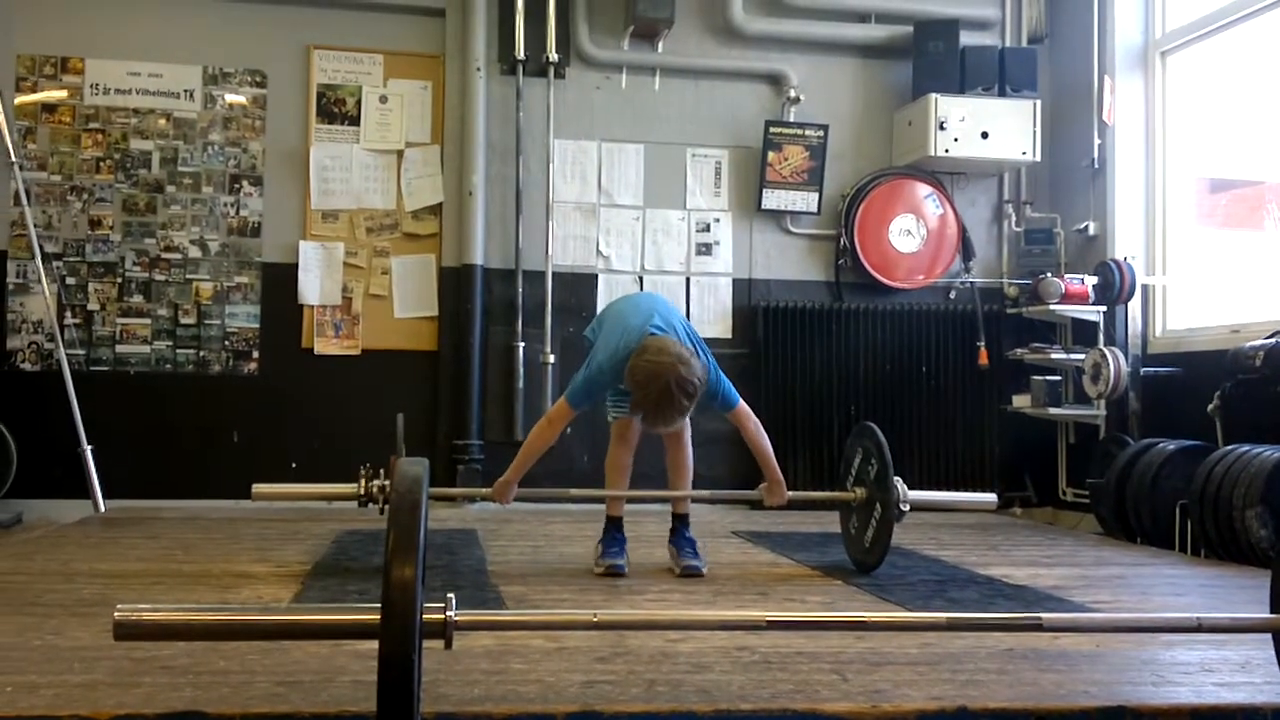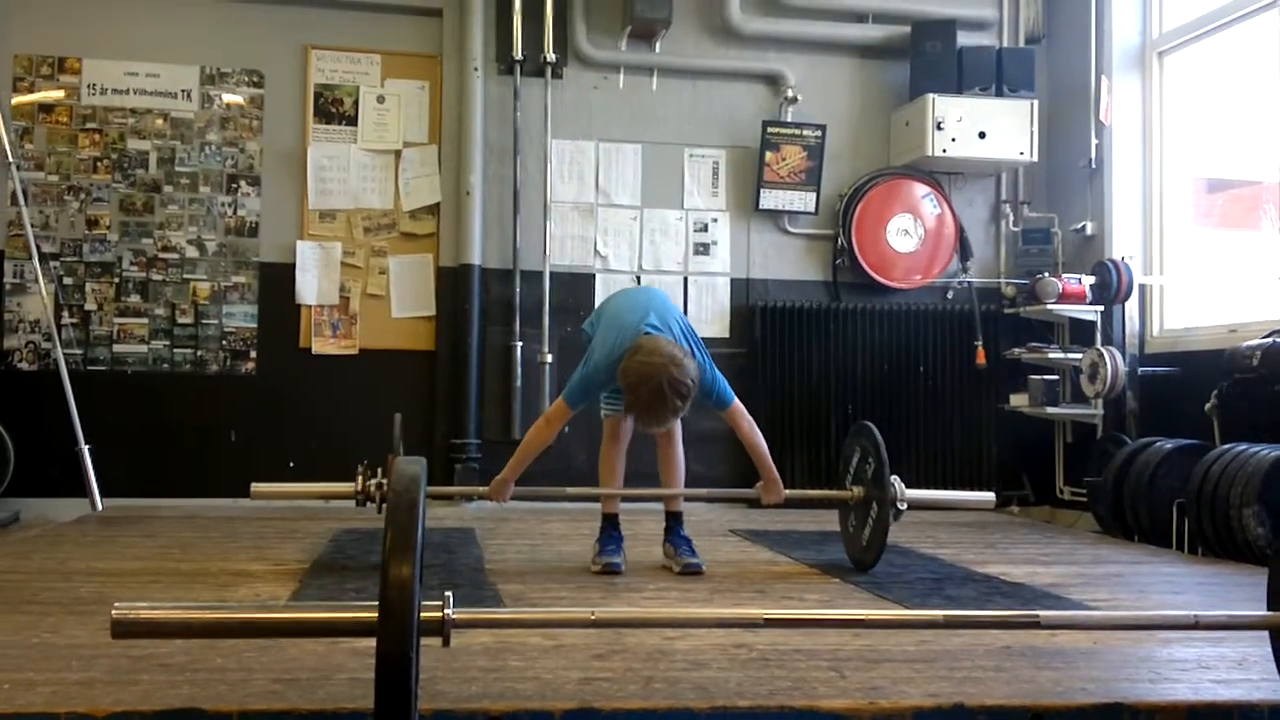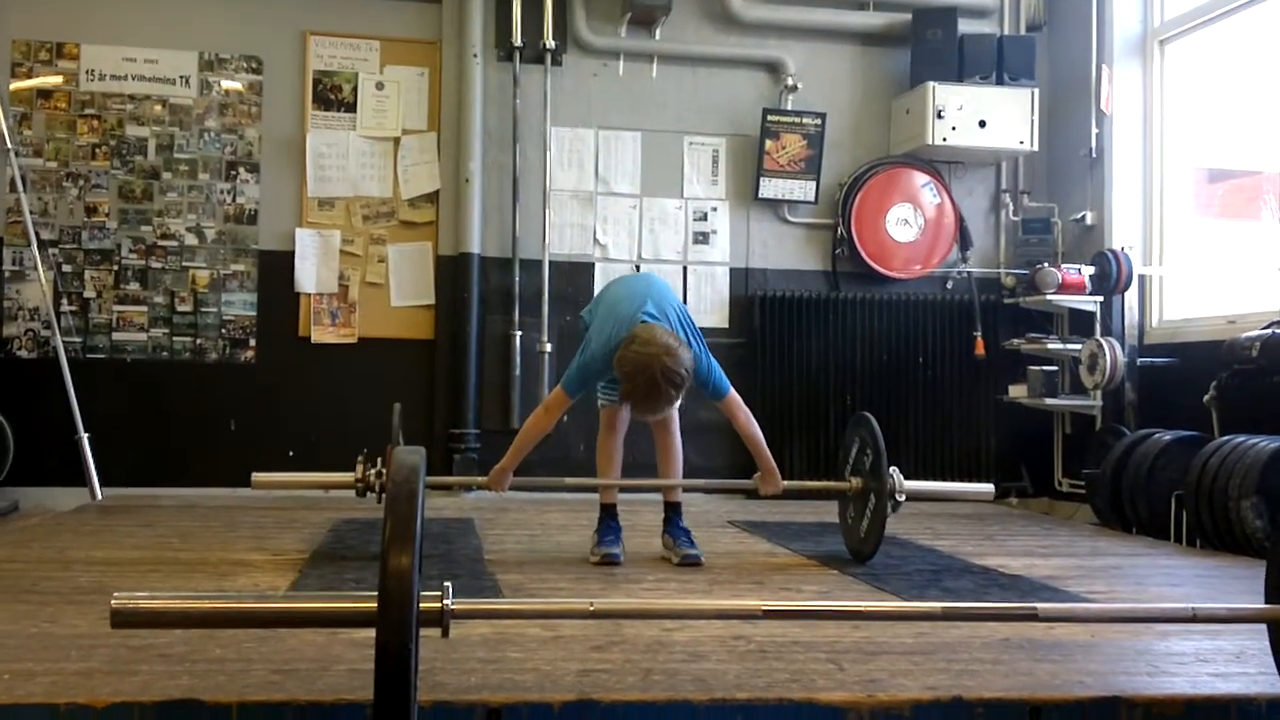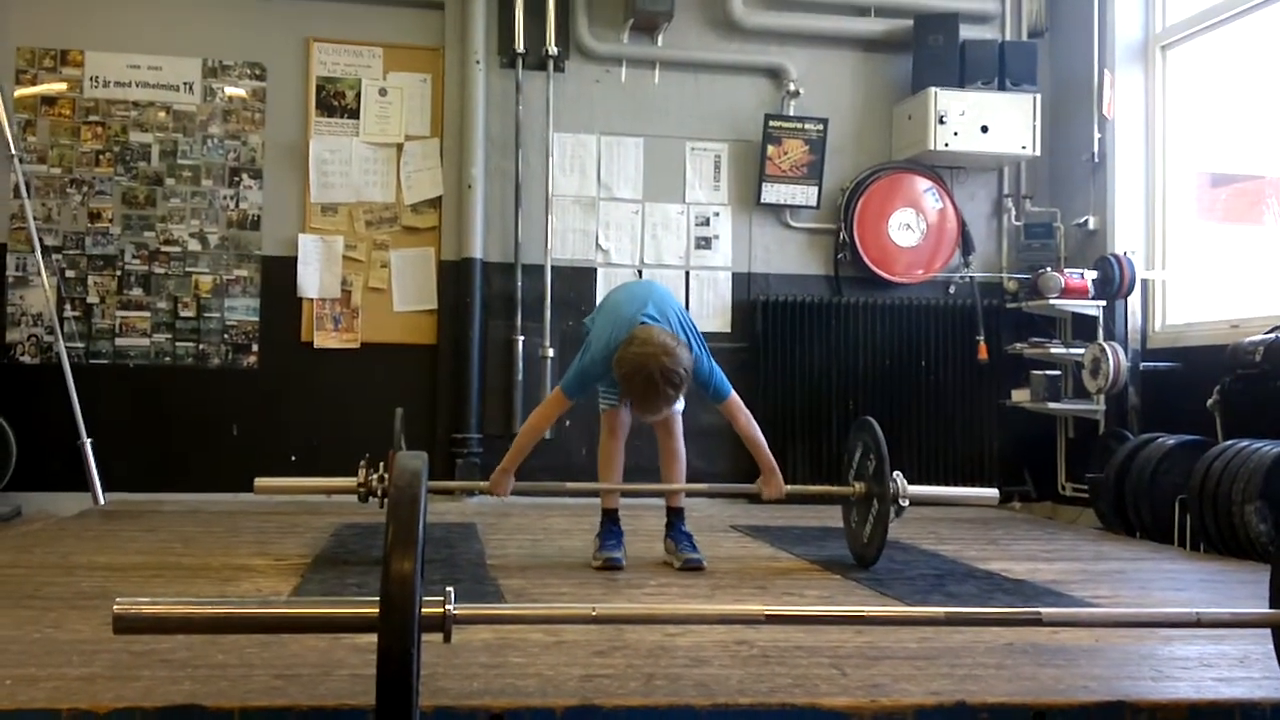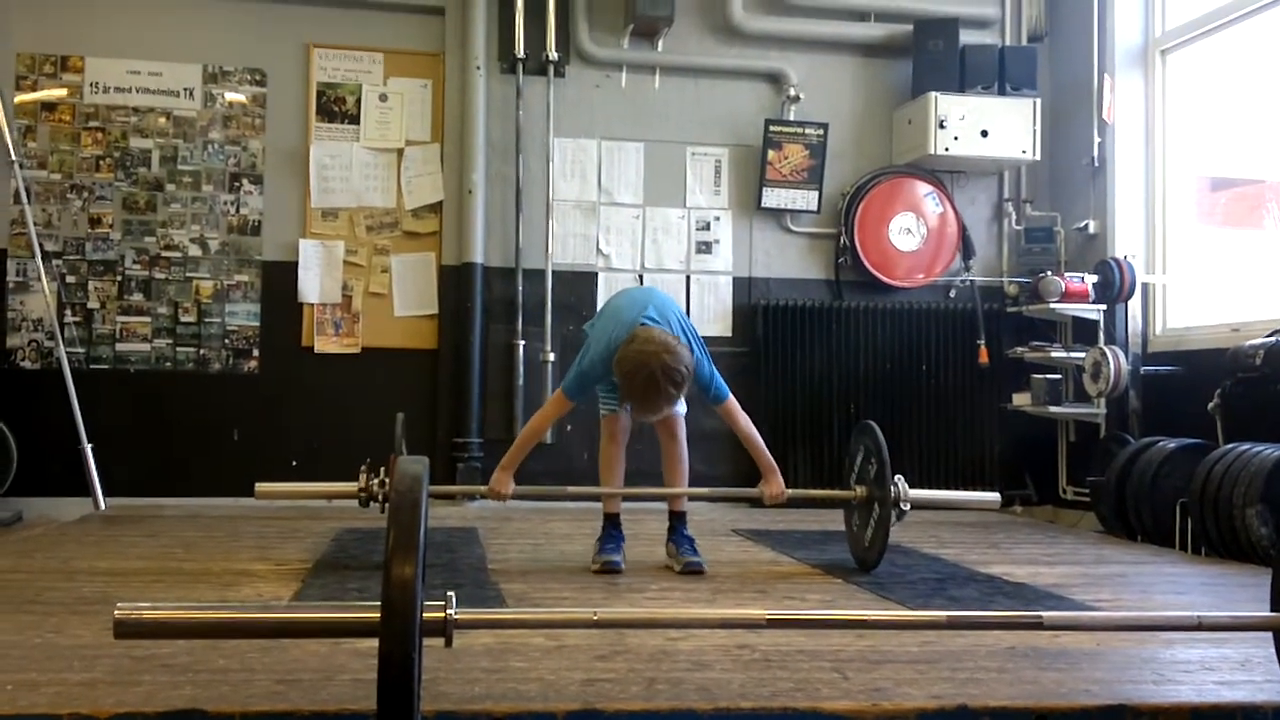
dt=0.2s
person 1, frame 1
left shoulder: (699, 365)
right shoulder: (608, 363)
left elbow: (748, 422)
right elbow: (553, 421)
left wrist: (775, 482)
right wrist: (510, 480)
right hip: (614, 330)
left knee: (678, 431)
right knee: (625, 430)
left ankle: (680, 534)
right ankle: (613, 535)
person 1, frame 2
left shoulder: (694, 363)
right shoulder: (605, 361)
left elbow: (743, 421)
right elbow: (551, 421)
left wrist: (771, 480)
right wrist: (506, 479)
left knee: (670, 430)
right knee: (616, 428)
left ankle: (674, 533)
right ankle: (609, 533)
person 1, frame 3
left shoulder: (691, 353)
right shoulder: (601, 351)
left elbow: (738, 412)
right elbow: (550, 410)
left wrist: (769, 470)
right wrist: (505, 468)
left knee: (666, 419)
right knee: (613, 418)
left ankle: (673, 524)
right ankle: (608, 523)
person 1, frame 4
left shoulder: (691, 355)
right shoulder: (600, 353)
left elbow: (739, 413)
right elbow: (549, 410)
left wrist: (771, 473)
right wrist: (505, 471)
right hip: (613, 337)
left knee: (670, 423)
right knee: (614, 423)
left ankle: (676, 529)
right ankle: (610, 528)
person 1, frame 5
left shoulder: (690, 357)
right shoulder: (600, 355)
left elbow: (736, 416)
right elbow: (550, 412)
left wrist: (772, 474)
right wrist: (505, 470)
right hip: (614, 343)
left knee: (673, 426)
right knee: (614, 427)
left ankle: (679, 532)
right ankle: (611, 532)
